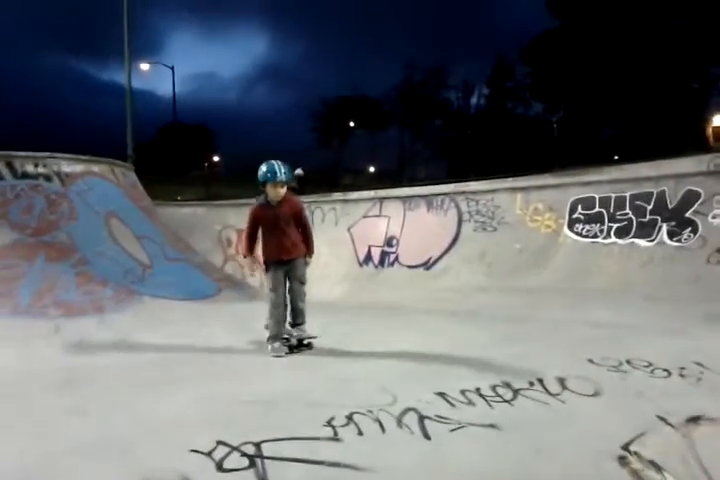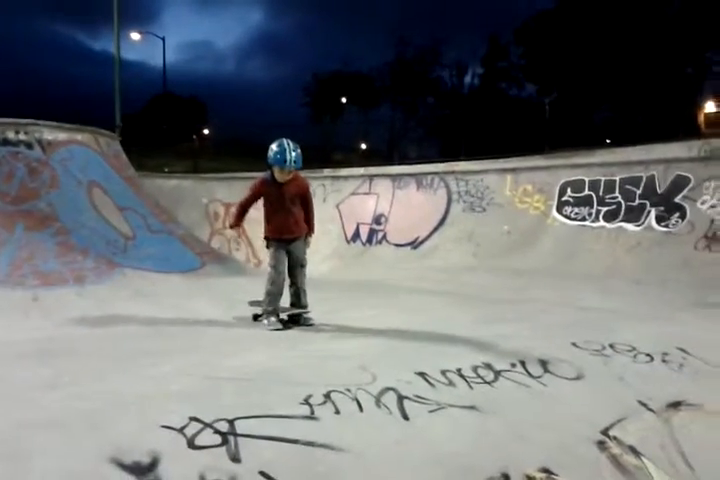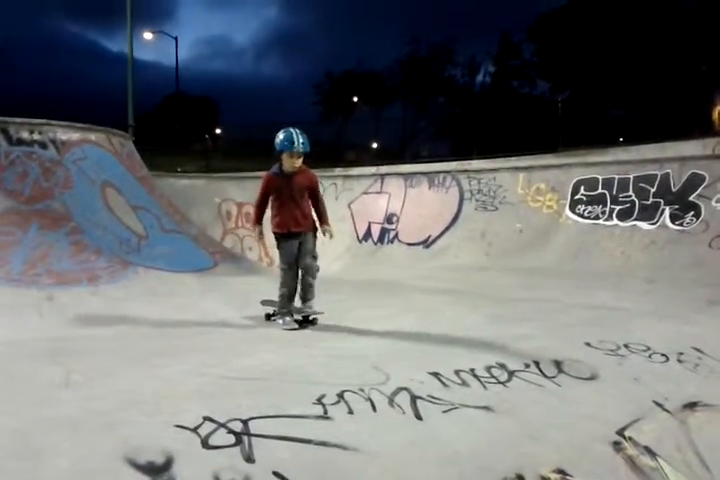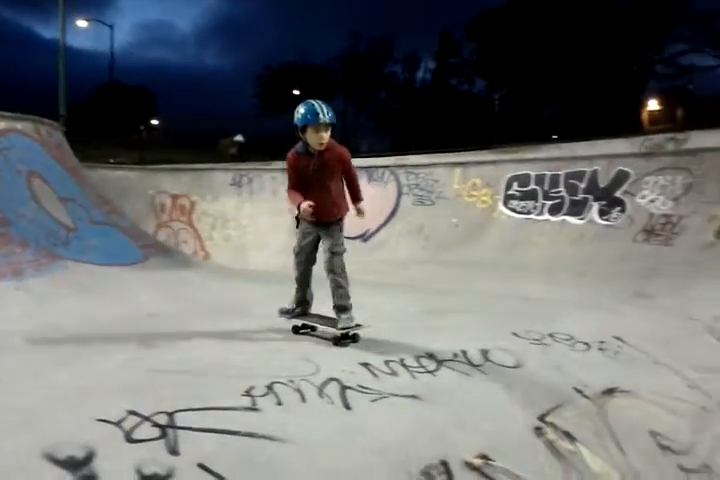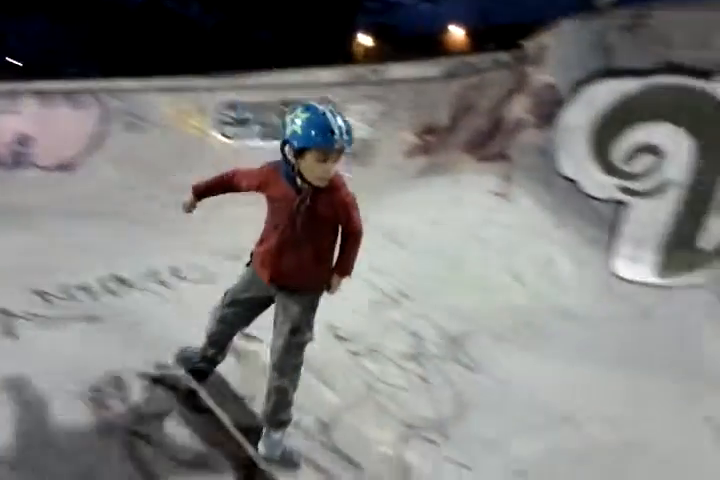
dt=1s
person 1, frame 1
left shoulder: (294, 204)
right shoulder: (258, 210)
left elbow: (305, 228)
right elbow: (251, 232)
left wrist: (309, 252)
right wrist: (249, 254)
left hip: (296, 256)
right hip: (273, 260)
left knee: (297, 293)
right knee: (276, 298)
left ankle: (298, 325)
right ankle: (275, 339)
person 1, frame 2
left shoulder: (301, 184)
right shoulder: (263, 184)
left elbow: (308, 208)
right elbow: (245, 204)
left wrist: (309, 232)
right wrist: (236, 225)
left hip: (298, 236)
right hip: (275, 237)
left knee: (298, 274)
right knee: (276, 274)
left ankle: (299, 311)
right ankle: (270, 314)
person 1, frame 3
left shoulder: (309, 176)
right shoulder: (271, 178)
left elbow: (317, 200)
right elbow: (262, 201)
left wrist: (324, 223)
right wrist: (258, 224)
left hip: (306, 229)
right hip: (283, 231)
left knee: (309, 264)
right knee: (288, 272)
left ankle: (307, 300)
right ankle: (284, 313)
person 1, frame 4
left shoulder: (339, 153)
right shoulder: (294, 157)
left elbow: (350, 176)
right elbow: (293, 188)
left wrist: (357, 201)
right wrist: (300, 204)
left hip: (333, 219)
right hip: (308, 219)
left knee: (334, 265)
right knee: (301, 263)
left ankle: (344, 310)
right ankle: (301, 304)
person 1, frame 5
left shoulder: (340, 195)
right shoulder: (271, 175)
left elbow: (353, 232)
right elbow: (237, 178)
left wrist: (340, 271)
right wrist: (198, 193)
left hip: (304, 286)
right hip: (263, 269)
left knee: (286, 358)
right knee: (226, 315)
right ankle: (208, 356)
